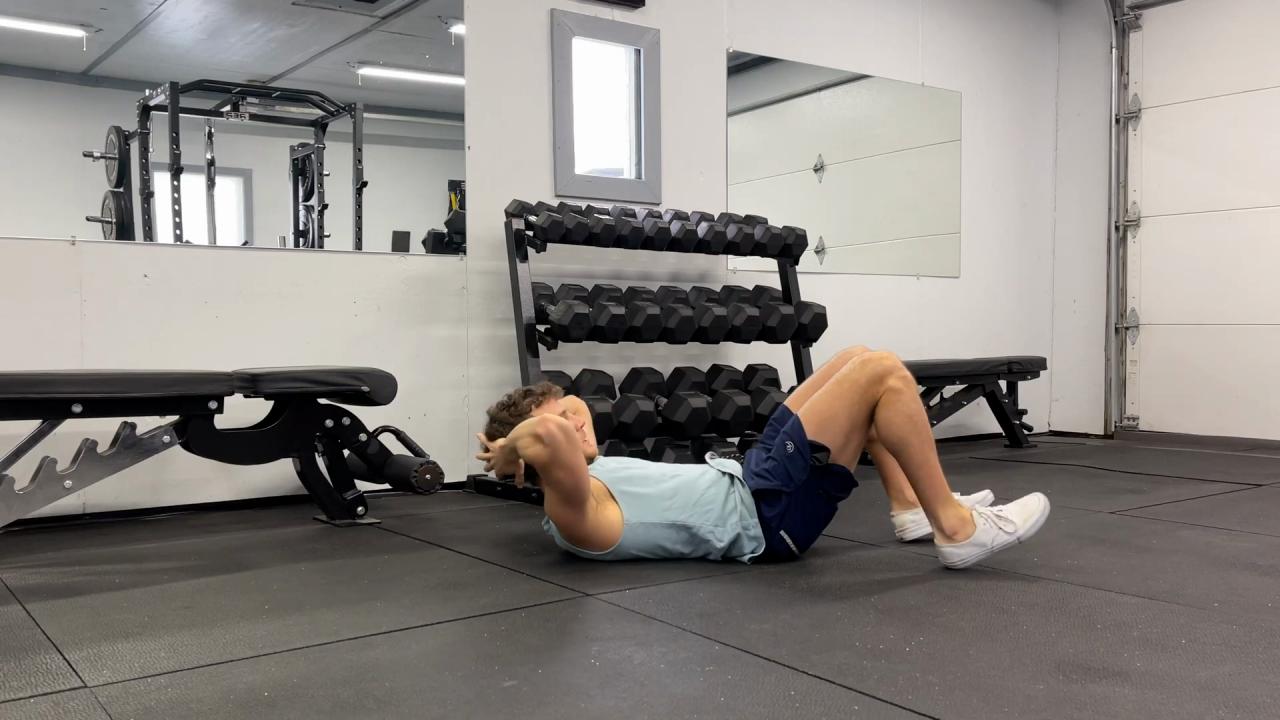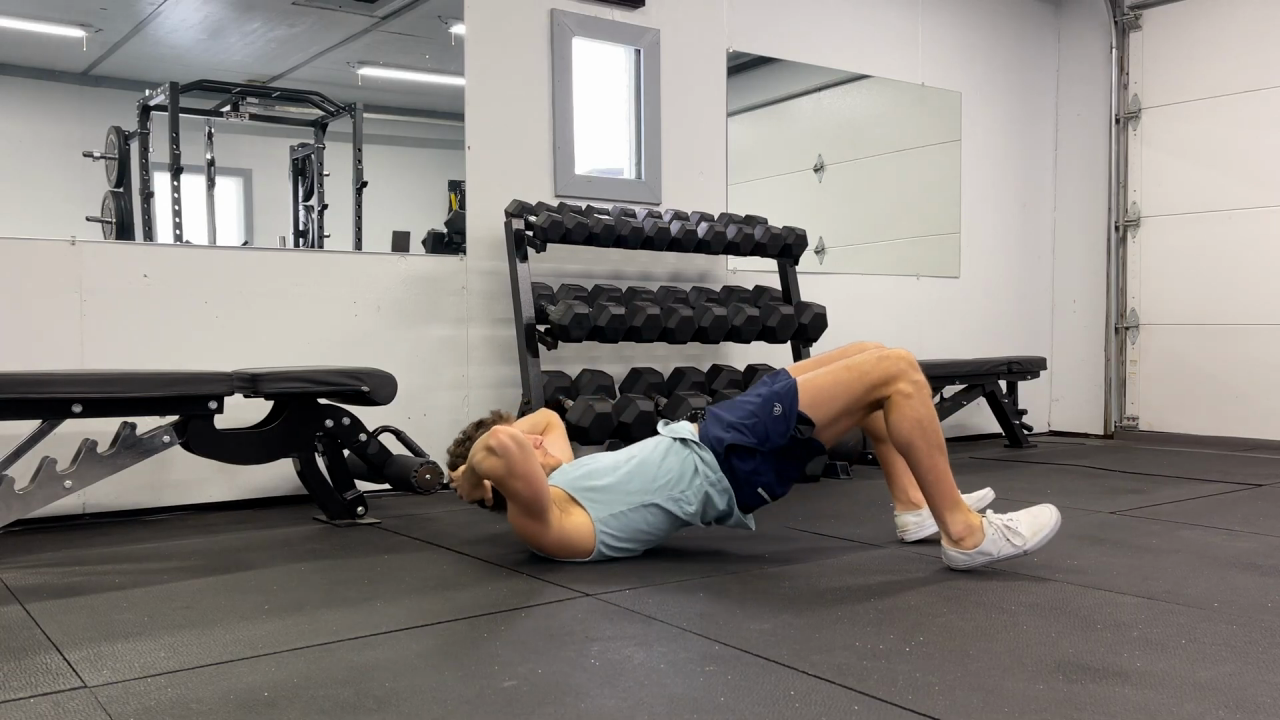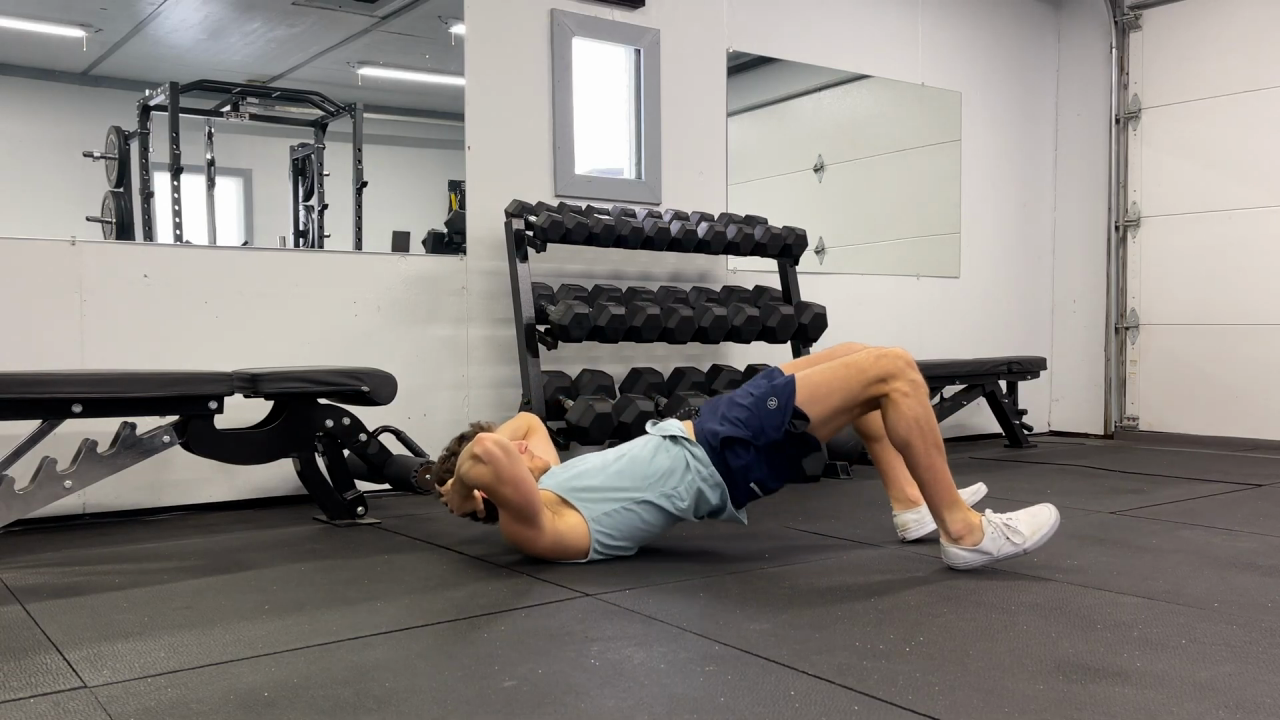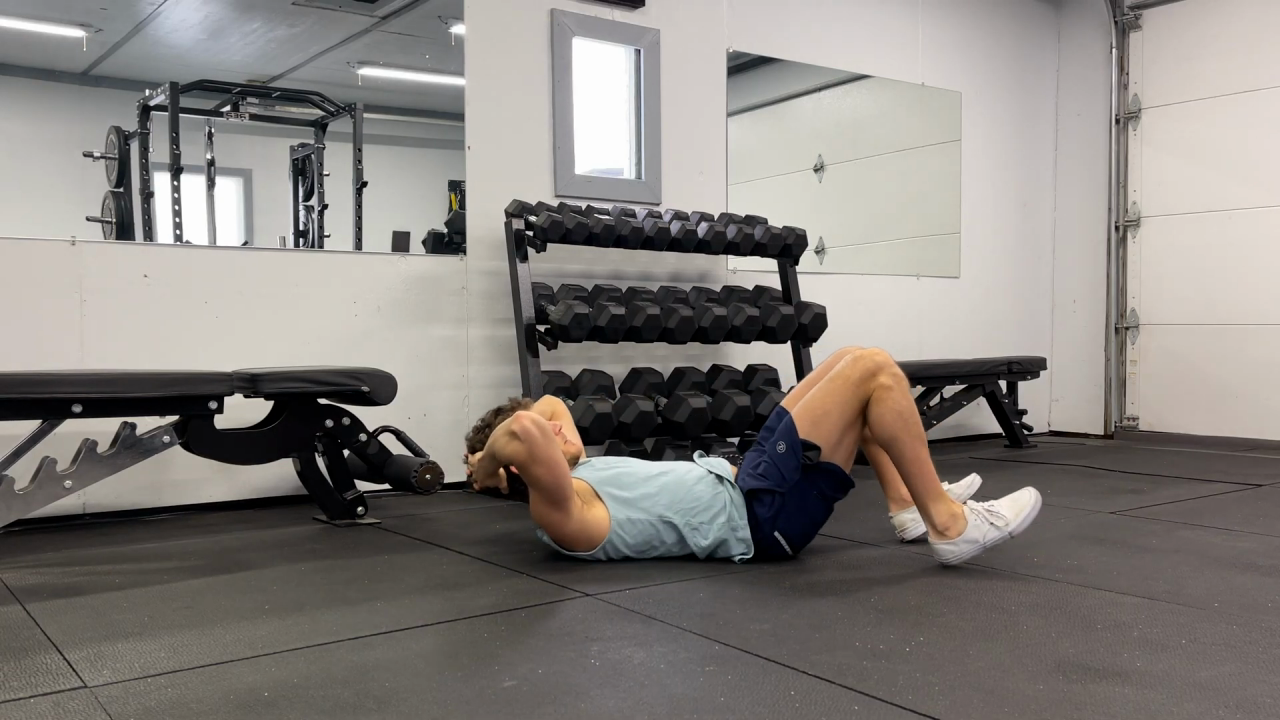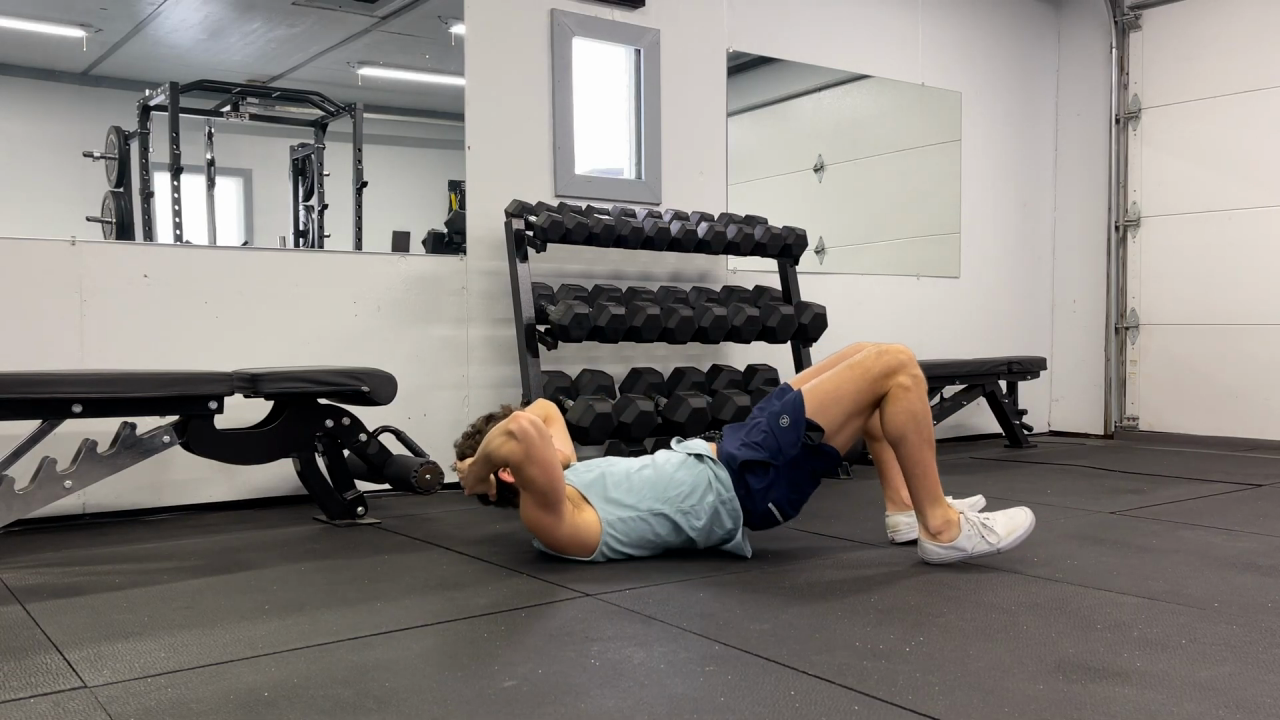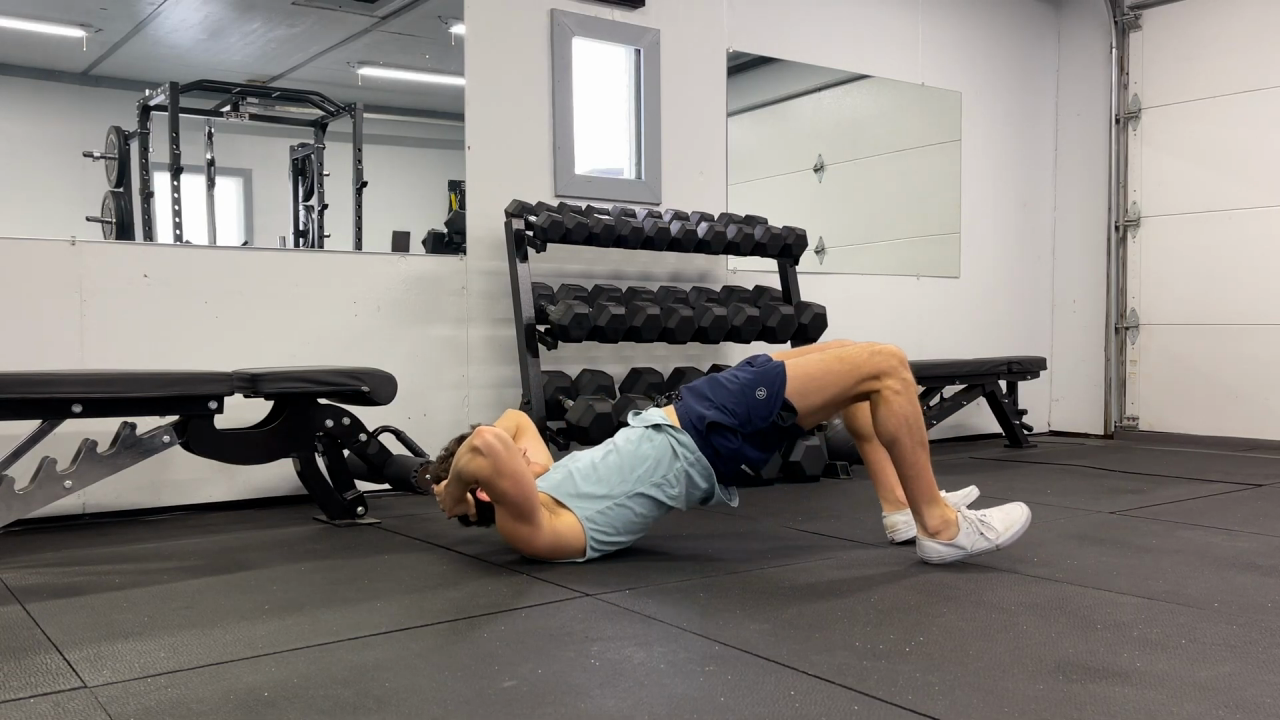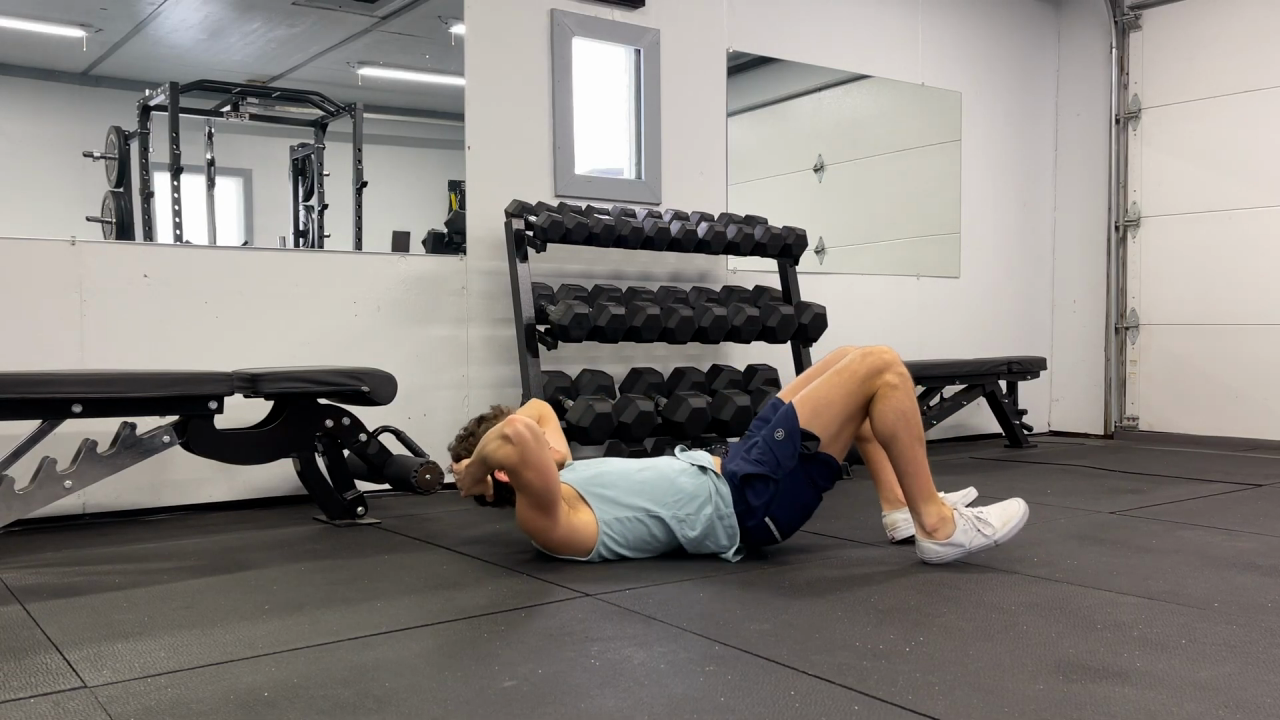
dt=0.4s
person 1, frame 1
left shoulder: (581, 478)
right shoulder: (570, 512)
left elbow: (571, 407)
right elbow: (548, 434)
left wrist: (508, 437)
right wrist: (507, 447)
left hip: (745, 478)
right hip: (768, 514)
left knee: (856, 361)
right knee: (884, 373)
left ankle: (911, 508)
right ankle: (957, 529)
person 1, frame 2
left shoulder: (562, 481)
right shoulder: (541, 524)
left elbow: (548, 415)
right elbow: (503, 446)
left wrist: (477, 458)
right wrist: (473, 471)
left hip: (718, 434)
right hip: (733, 459)
left knee: (870, 359)
right knee: (899, 372)
left ankle: (916, 508)
right ankle: (964, 533)
person 1, frame 3
left shoulder: (549, 485)
right shoulder: (534, 527)
left elbow: (526, 419)
right elbow: (488, 452)
left wrist: (486, 446)
right wrist: (462, 479)
left hip: (709, 430)
right hip: (724, 452)
left knee: (859, 358)
right knee: (898, 371)
left ankle: (912, 505)
right ankle: (963, 531)
person 1, frame 4
left shoulder: (577, 477)
right shoulder: (563, 516)
left elbow: (550, 401)
right elbow: (524, 429)
left wrist: (491, 457)
right wrist: (486, 466)
left hip: (738, 480)
right hip: (763, 513)
left knee: (853, 362)
right knee: (876, 370)
left ankle: (909, 505)
right ankle: (950, 524)
person 1, frame 5
left shoulder: (566, 485)
right shoulder: (552, 522)
left elbow: (545, 407)
right elbow: (522, 429)
right wrist: (478, 470)
left hip: (729, 457)
right hip: (747, 480)
left knee: (866, 359)
right knee: (897, 366)
left ankle: (907, 511)
right ankle: (942, 528)
person 1, frame 6
left shoulder: (540, 489)
right shoulder: (527, 529)
left elbow: (514, 418)
right elbow: (486, 443)
right wrist: (453, 492)
left hip: (699, 419)
left knee: (853, 359)
right knee: (887, 367)
left ankle: (902, 509)
right ankle: (939, 527)
person 1, frame 7
left shoulder: (561, 484)
right shoulder: (547, 521)
left elbow: (536, 408)
right elbow: (518, 433)
left wrist: (492, 454)
right wrist: (473, 471)
left hip: (732, 469)
right hip: (750, 495)
left knee: (851, 363)
right knee: (882, 369)
left ankle: (904, 509)
right ankle: (939, 527)
